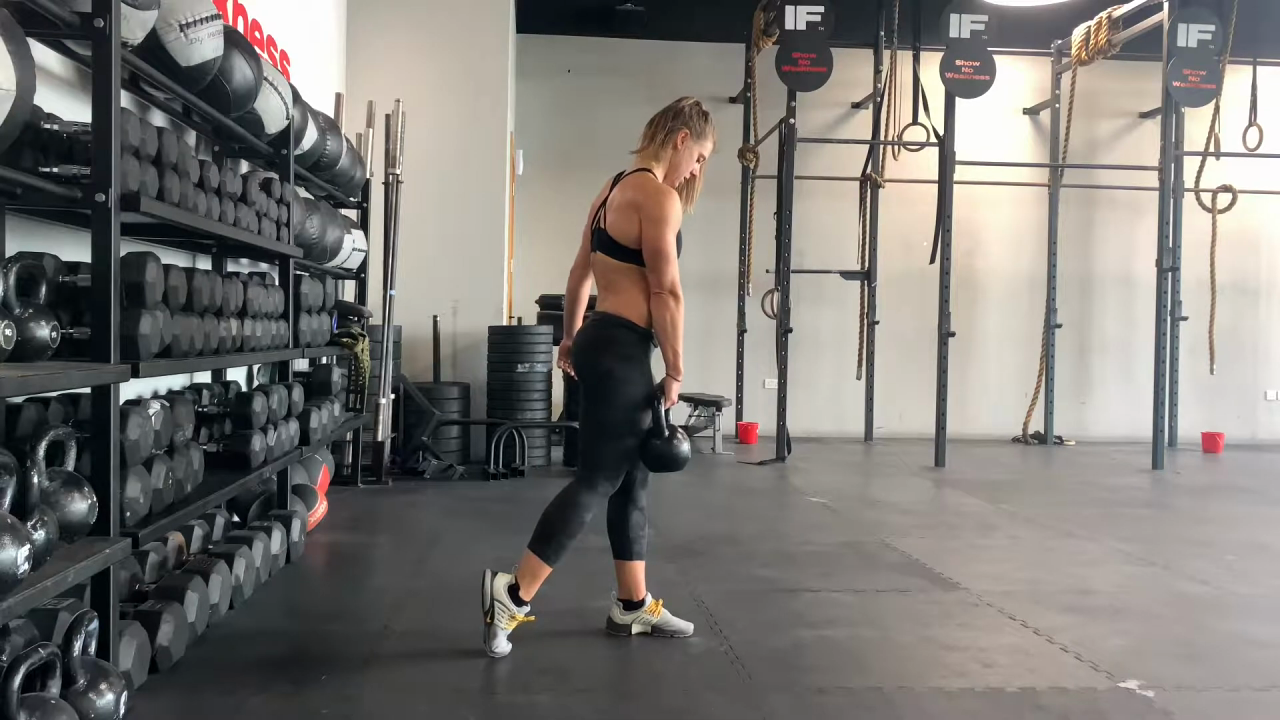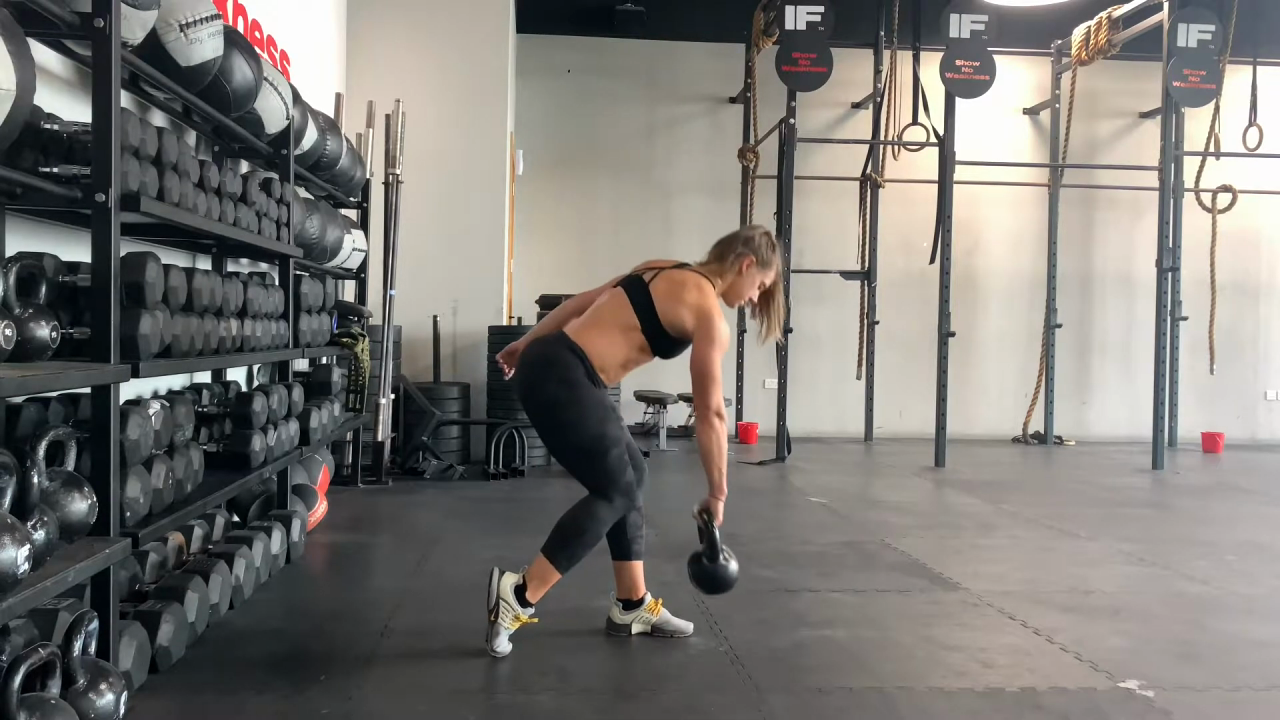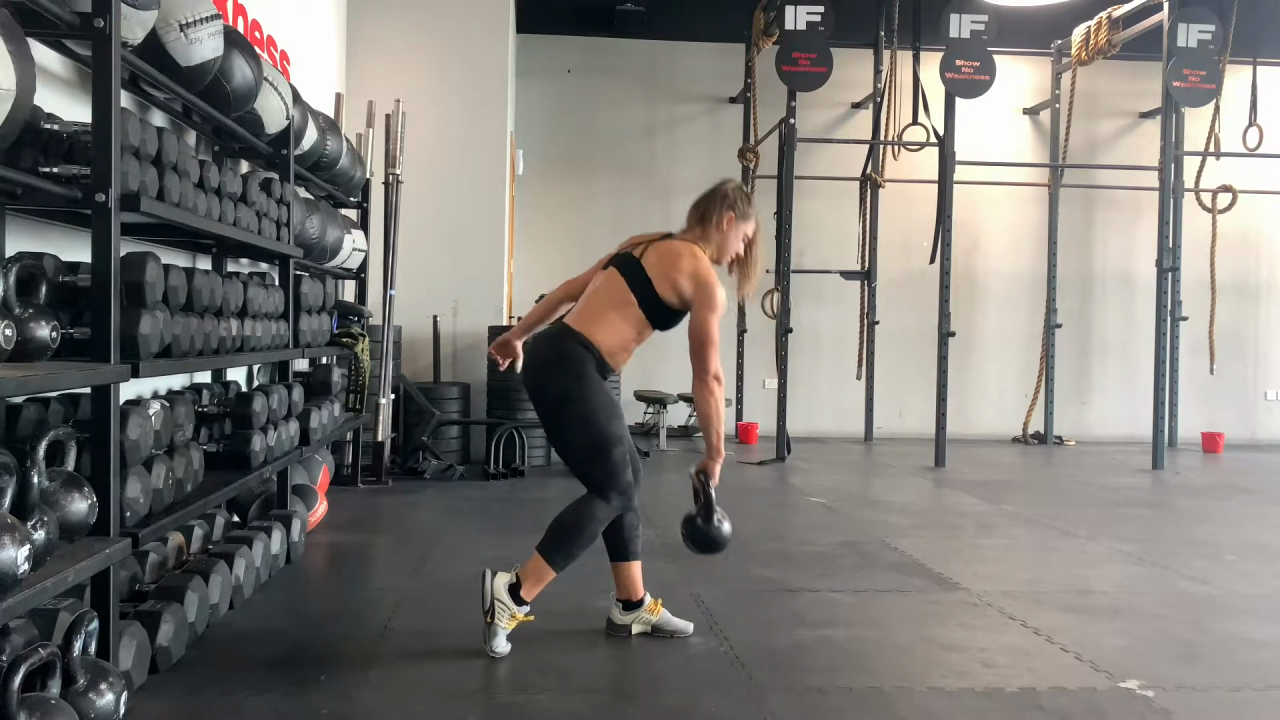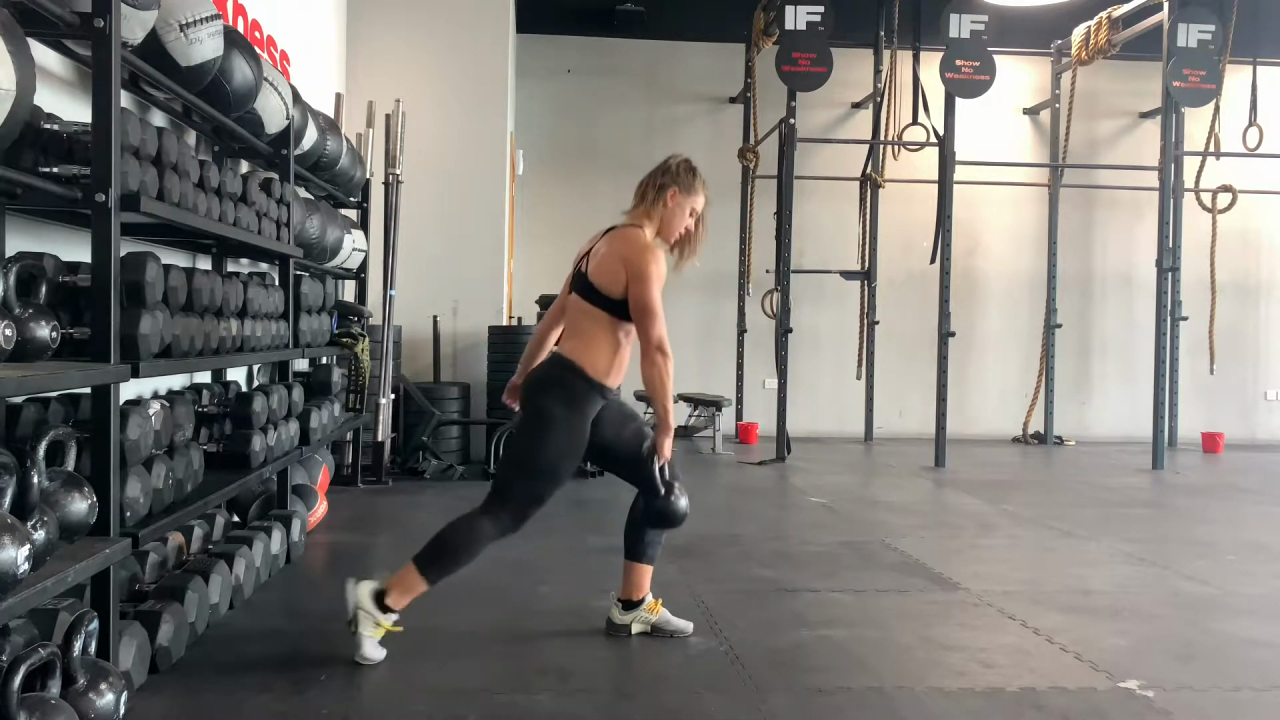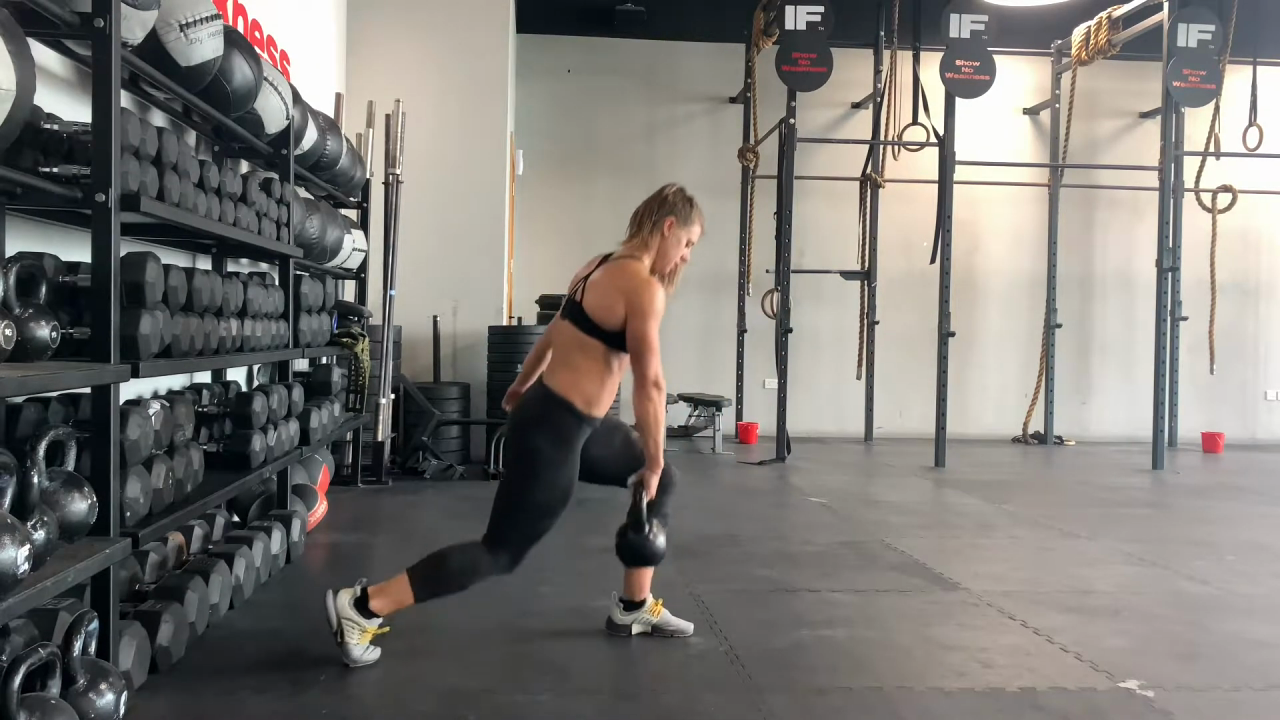
dt=1s
person 1, frame 1
left shoulder: (615, 188)
right shoulder: (659, 196)
left elbow: (580, 271)
right elbow: (665, 292)
left wrist: (570, 337)
right wrist: (674, 371)
left hip: (600, 341)
right hip: (621, 352)
left knee: (631, 480)
right knee: (598, 480)
left ankle: (632, 605)
right ankle: (512, 594)
person 1, frame 2
left shoulder: (666, 272)
right shoulder: (708, 313)
left elbow: (582, 302)
right elbow: (710, 414)
left wrist: (524, 344)
right wrist: (717, 495)
left hip: (545, 362)
right hip: (559, 377)
left knee: (630, 474)
right knee: (614, 491)
left ankle: (632, 606)
right ankle: (517, 596)
person 1, frame 3
left shoulder: (648, 243)
right shoulder: (702, 278)
left elbow: (574, 287)
right elbow: (708, 378)
left wrist: (518, 334)
right wrist: (715, 456)
left hip: (552, 354)
right hip: (571, 370)
left knee: (624, 479)
right knee: (610, 491)
left ankle: (631, 607)
right ankle: (511, 595)
person 1, frame 4
left shoulder: (609, 240)
right shoulder: (644, 253)
left elbow: (555, 315)
right elbow: (655, 347)
left wrist: (524, 376)
right wrist: (665, 429)
left hip: (584, 397)
right hip: (564, 398)
left knee: (660, 482)
right knee: (504, 512)
left ankle: (633, 606)
right ankle: (379, 602)
person 1, frame 5
left shoulder: (601, 266)
right shoulder: (643, 287)
left elbow: (554, 333)
right elbow: (648, 384)
left wrist: (522, 385)
right wrist: (652, 464)
left hip: (561, 416)
right hip: (554, 432)
left knee: (663, 479)
right knee: (500, 550)
left ankle: (633, 607)
right ankle: (361, 606)
